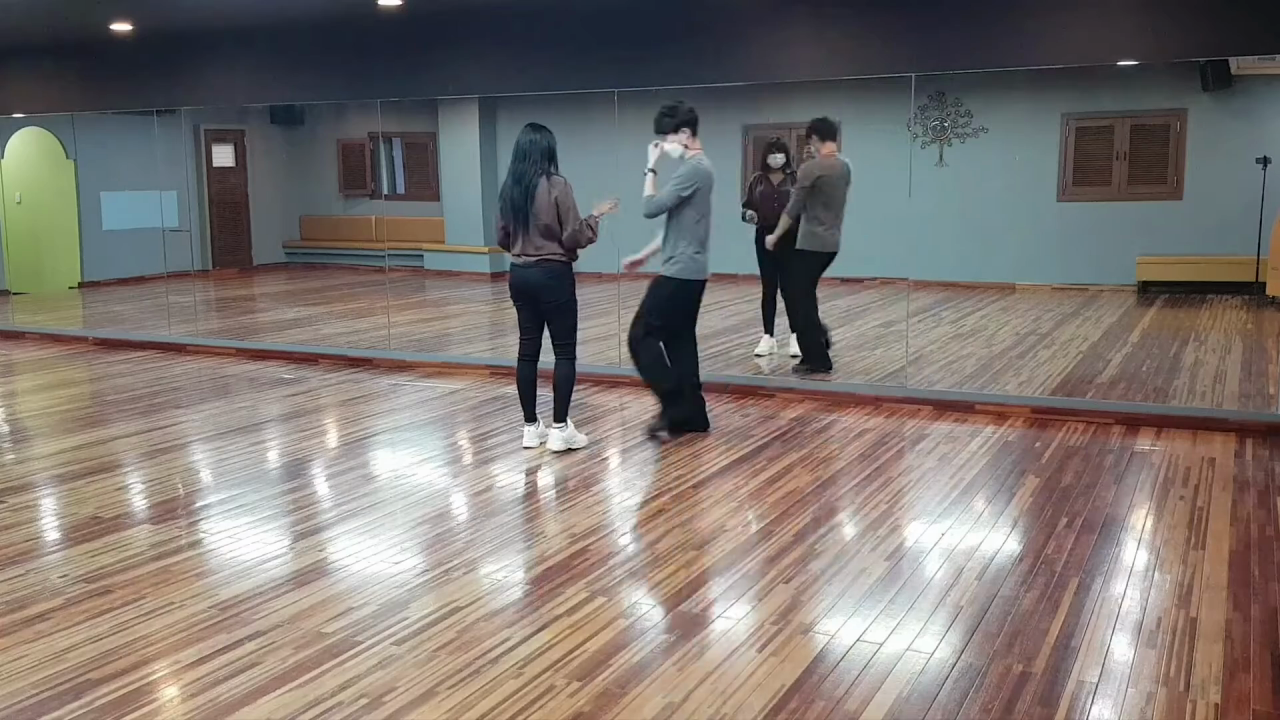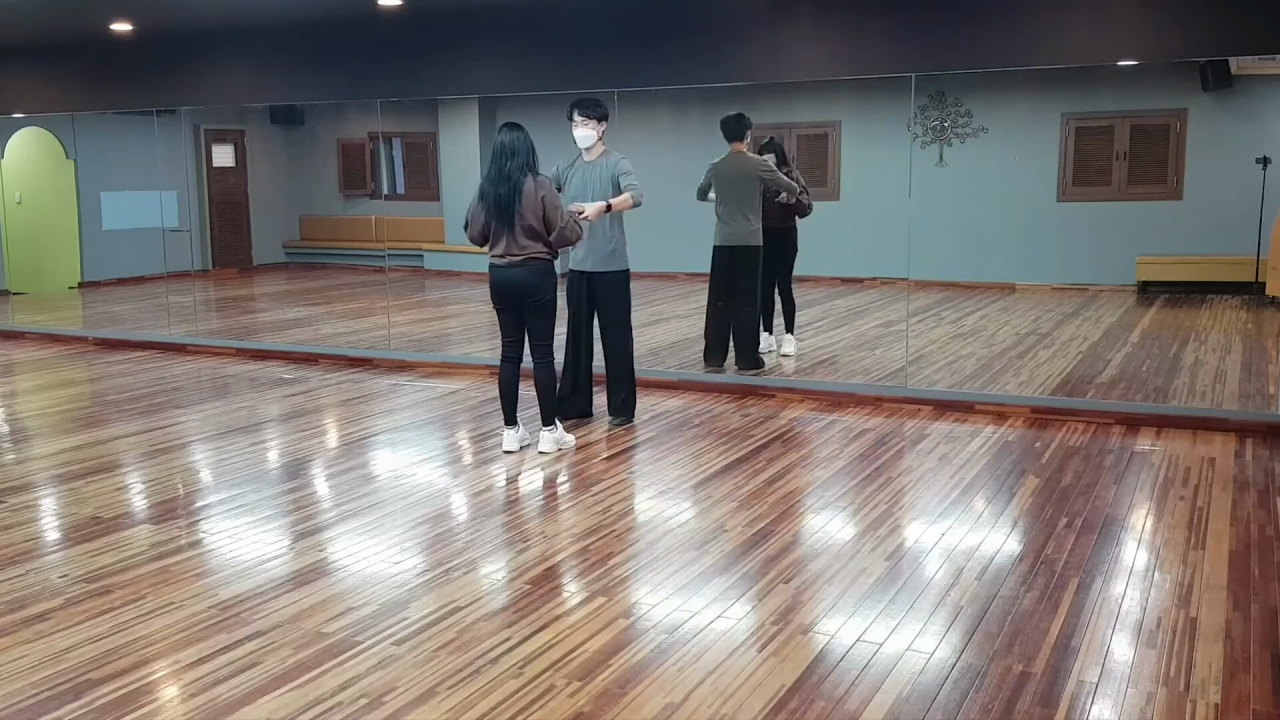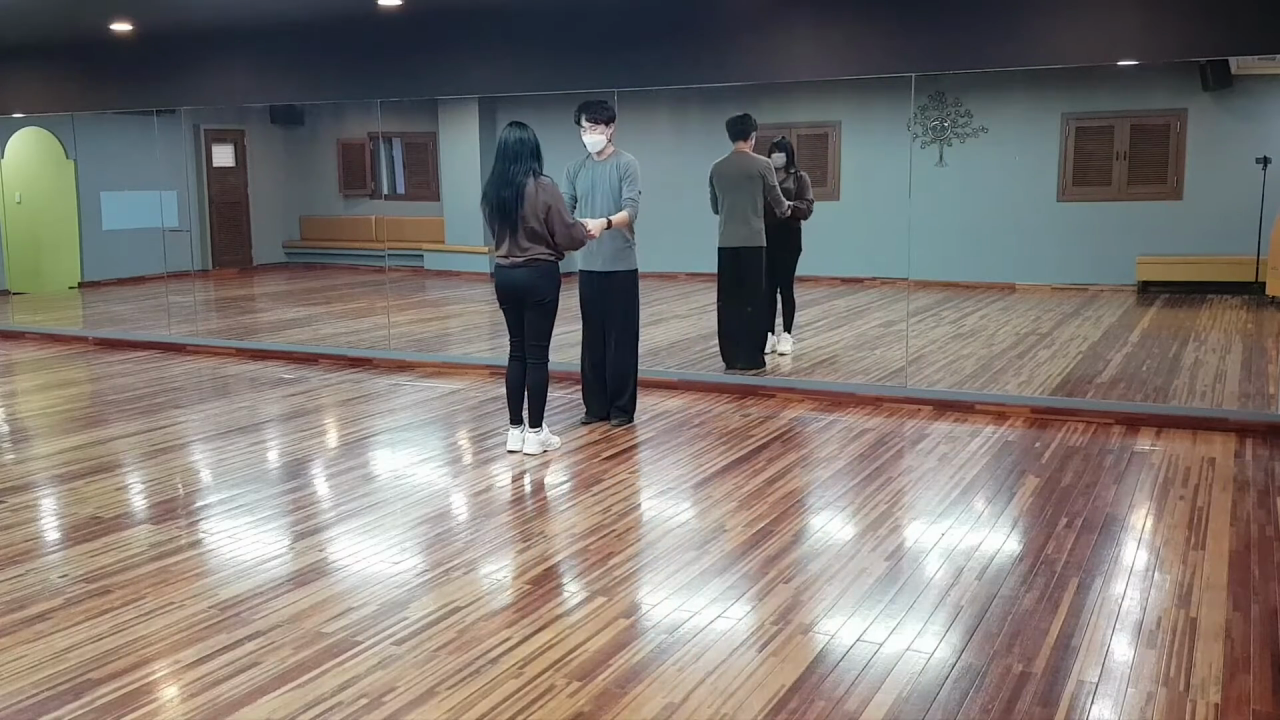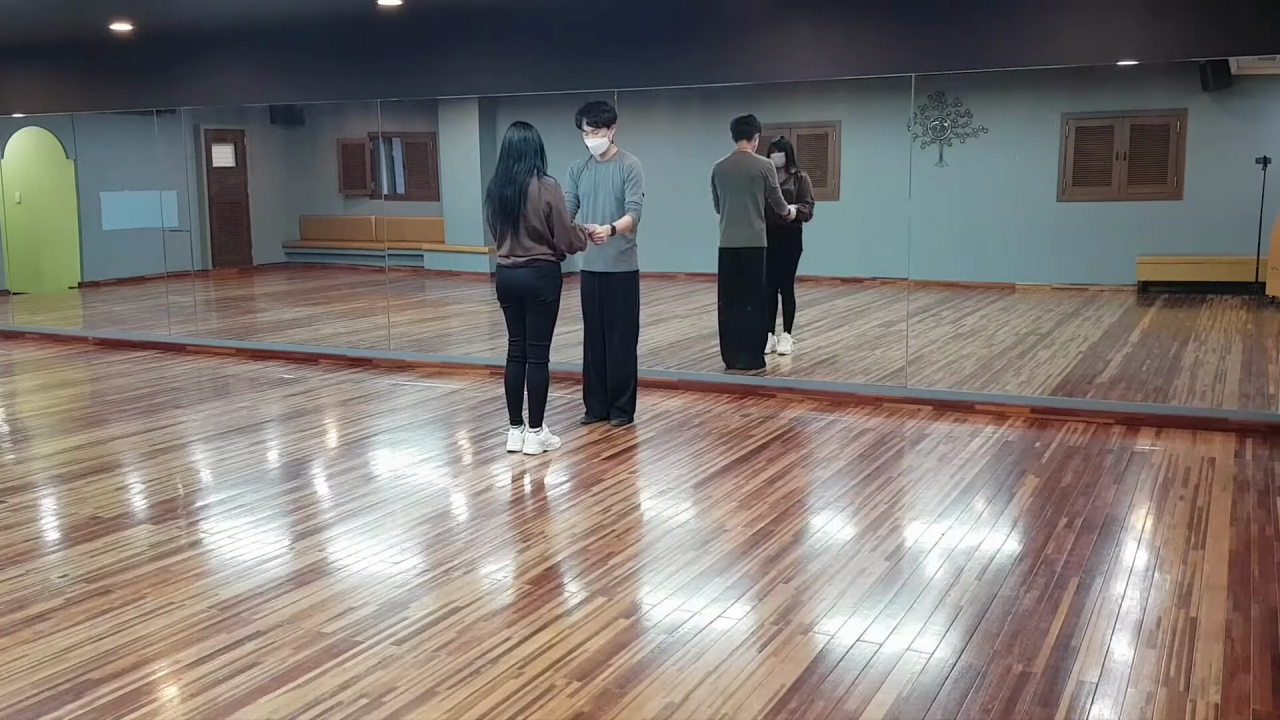
dt=1s
person 1, frame 1
left shoulder: (509, 188)
right shoulder: (556, 186)
left elbow: (503, 239)
right elbow: (575, 236)
right wrist: (596, 215)
left hip: (520, 275)
right hip: (552, 275)
left knee: (528, 349)
right knee: (564, 351)
left ankle: (531, 427)
right ankle: (560, 428)
person 1, frame 2
left shoulder: (487, 189)
right shoulder: (539, 186)
left elbow: (474, 234)
right elbow: (565, 234)
right wrist: (575, 218)
left hip: (500, 275)
right hip: (535, 274)
left knee: (510, 352)
right knee: (542, 353)
left ankle: (511, 431)
right ankle: (549, 432)
person 1, frame 3
left shoulder: (492, 189)
right shoulder: (542, 187)
right elbow: (568, 235)
right wrist: (584, 230)
left hip: (505, 274)
right hip: (538, 275)
left knee: (517, 351)
right knee: (537, 354)
left ankle: (515, 429)
right ankle: (535, 433)
person 1, frame 4
left shoulder: (496, 188)
right shoulder: (545, 187)
right elbow: (565, 239)
right wrist: (584, 235)
left hip: (506, 275)
right hip: (540, 276)
left knee: (516, 351)
right knee: (537, 354)
left ankle: (515, 429)
right ankle: (535, 433)
person 2, frame 1
left shoulder: (692, 170)
right shoulder: (698, 168)
left elbow: (652, 208)
left wrist: (651, 167)
right wrist: (645, 255)
left hip: (681, 271)
right hip: (691, 270)
left knee: (642, 336)
right knee: (678, 342)
left ankle: (674, 407)
right ankle: (687, 415)
person 2, frame 2
left shoulder: (617, 163)
right shoulder: (565, 168)
left elbow: (635, 196)
left wrist: (602, 206)
left hip: (612, 266)
right hip: (578, 265)
left knee: (616, 335)
right knee: (577, 335)
left ankle: (622, 406)
right ankle: (575, 403)
person 2, frame 3
left shoulder: (626, 164)
right shoulder: (575, 169)
left elbow: (631, 210)
right elbow: (564, 209)
left wrist: (604, 223)
left hip: (620, 265)
right hip: (588, 265)
left knee: (621, 337)
right knee: (592, 337)
left ankle: (621, 407)
right ankle: (596, 404)
person 2, frame 4
left shoulder: (629, 166)
right shoulder: (577, 169)
left elbow: (634, 213)
right elbow: (567, 210)
left wrist: (610, 229)
left hip: (621, 266)
right hip: (590, 265)
left knee: (621, 338)
right knee: (593, 338)
left ankle: (621, 407)
right ankle: (596, 405)
person 3, frame 1
left shoulder: (811, 168)
right shoulder: (845, 167)
left elbow: (793, 210)
left wrist: (775, 236)
left hip: (811, 245)
right hip: (831, 244)
left knee: (800, 299)
right knee: (801, 295)
left ankle: (817, 360)
right ankle: (816, 347)
person 3, frame 2
left shoulder: (715, 168)
right shoulder: (758, 165)
left elbow: (700, 194)
right elbow: (792, 189)
right wrist: (789, 196)
left hip: (723, 242)
right hip: (749, 241)
left knee: (719, 300)
right knee: (748, 301)
left ankle: (714, 357)
right ankle: (747, 359)
person 3, frame 3
left shoulder: (717, 168)
right shoulder: (761, 165)
right elbow: (777, 200)
right wrist: (786, 209)
left hip: (726, 243)
right hip: (752, 242)
left knee: (727, 300)
right knee: (752, 300)
left ankle: (731, 356)
right ankle: (750, 357)
person 3, frame 4
left shoulder: (719, 168)
right shoulder: (763, 166)
right elbow: (777, 203)
right wrist: (790, 212)
left hip: (726, 243)
right hip: (753, 242)
left knee: (728, 302)
right knee: (752, 301)
left ankle: (731, 357)
right ankle: (750, 359)
person 4, frame 1
left shoulder: (795, 178)
right shoulder: (757, 180)
right elbow: (747, 206)
right wrist: (748, 214)
left hip: (788, 239)
right hip: (764, 238)
right knee: (768, 289)
left ankle: (795, 335)
right ankle: (768, 337)
person 4, frame 2
left shoulder: (792, 177)
left elbow: (806, 209)
left wrist: (793, 199)
left hip: (784, 237)
right hip: (762, 237)
left knee: (784, 287)
right knee: (765, 288)
left ankle: (789, 336)
right ankle: (767, 335)
person 4, frame 3
left shoulder: (799, 178)
left elbow: (807, 208)
left wrist: (788, 206)
left hip: (788, 237)
right hip: (765, 236)
left knee: (786, 287)
right knee: (768, 287)
left ankle: (786, 335)
right ankle: (769, 335)
person 4, frame 4
left shoulder: (800, 178)
left elbow: (808, 208)
left wrist: (795, 209)
left hip: (790, 237)
right hip: (767, 236)
left knee: (786, 287)
right knee: (769, 288)
left ankle: (786, 335)
right ankle: (769, 335)
